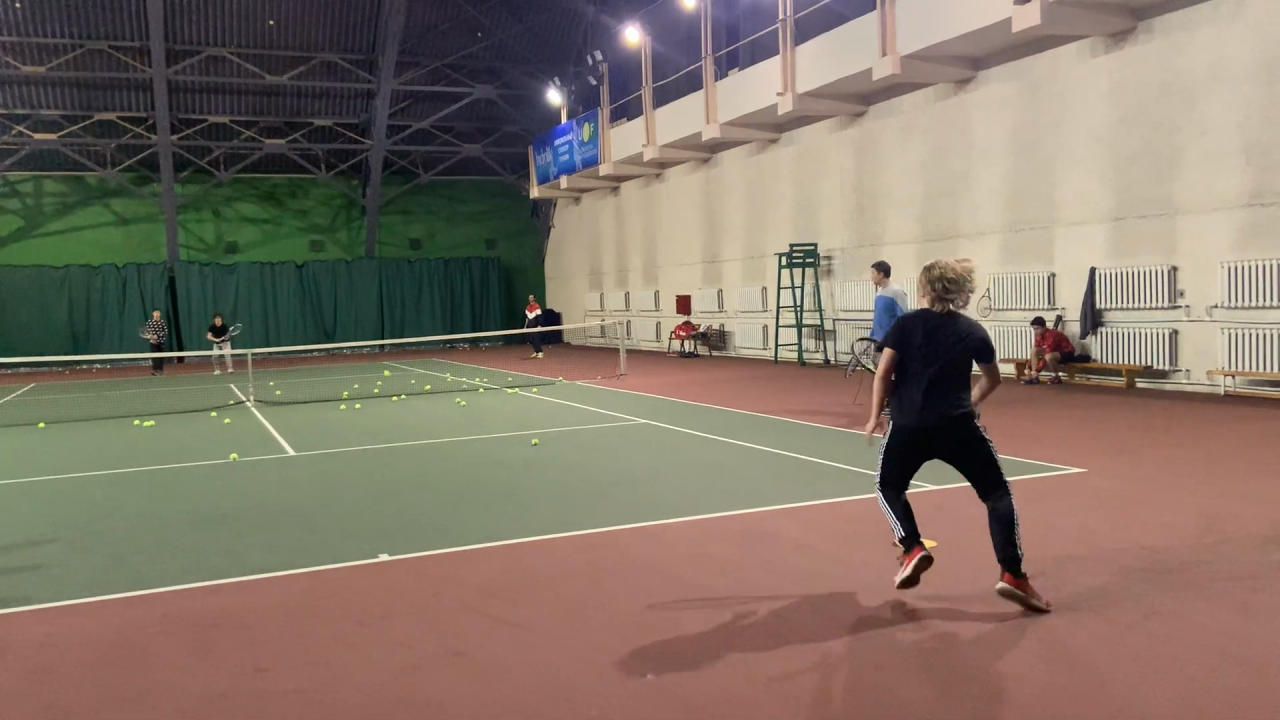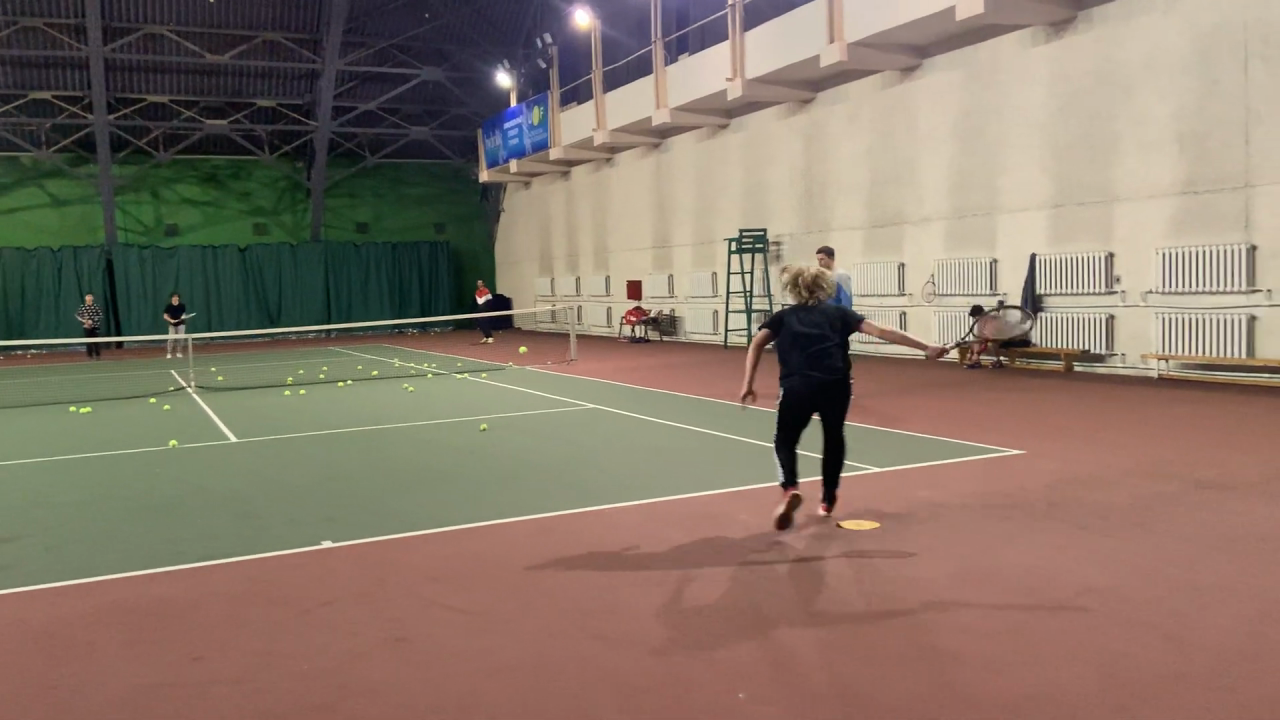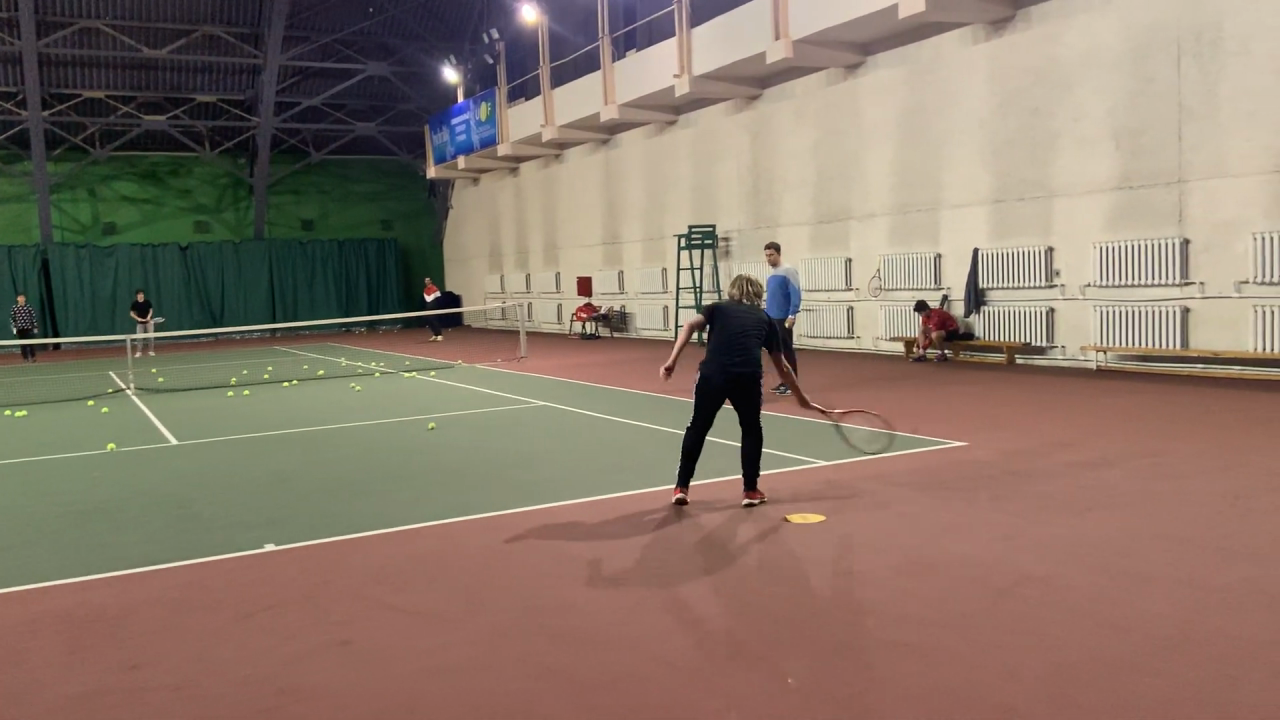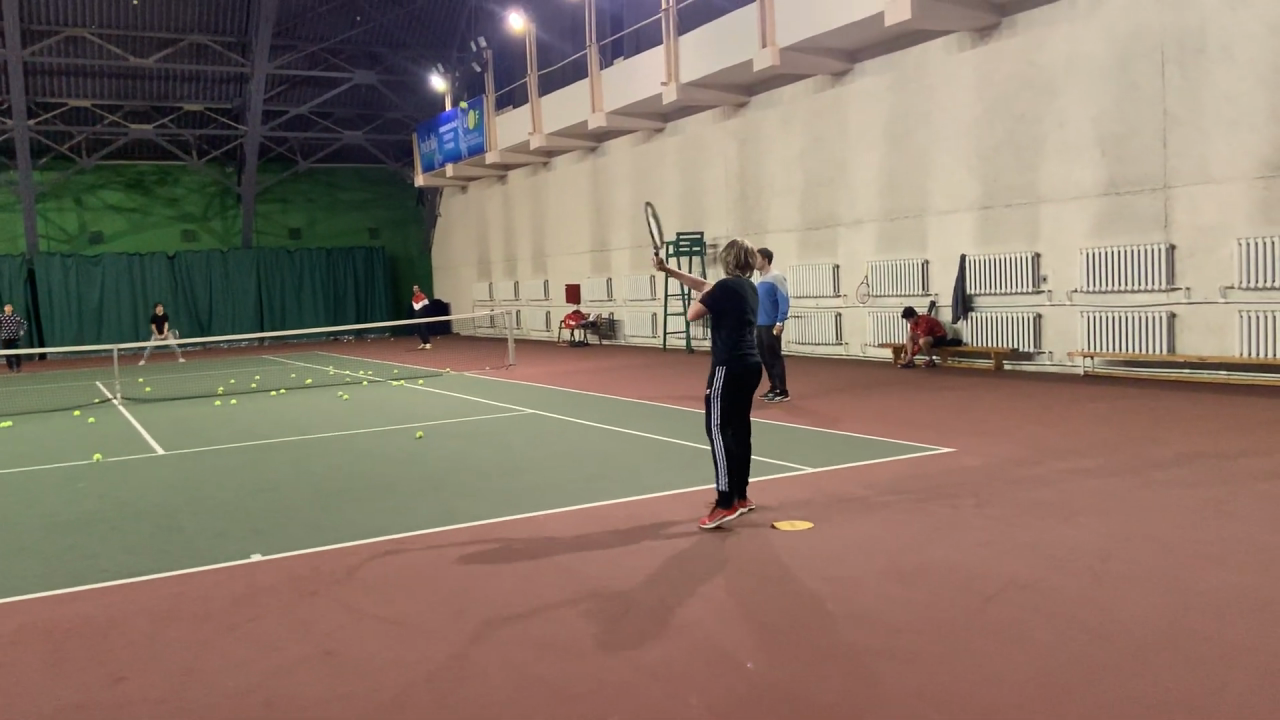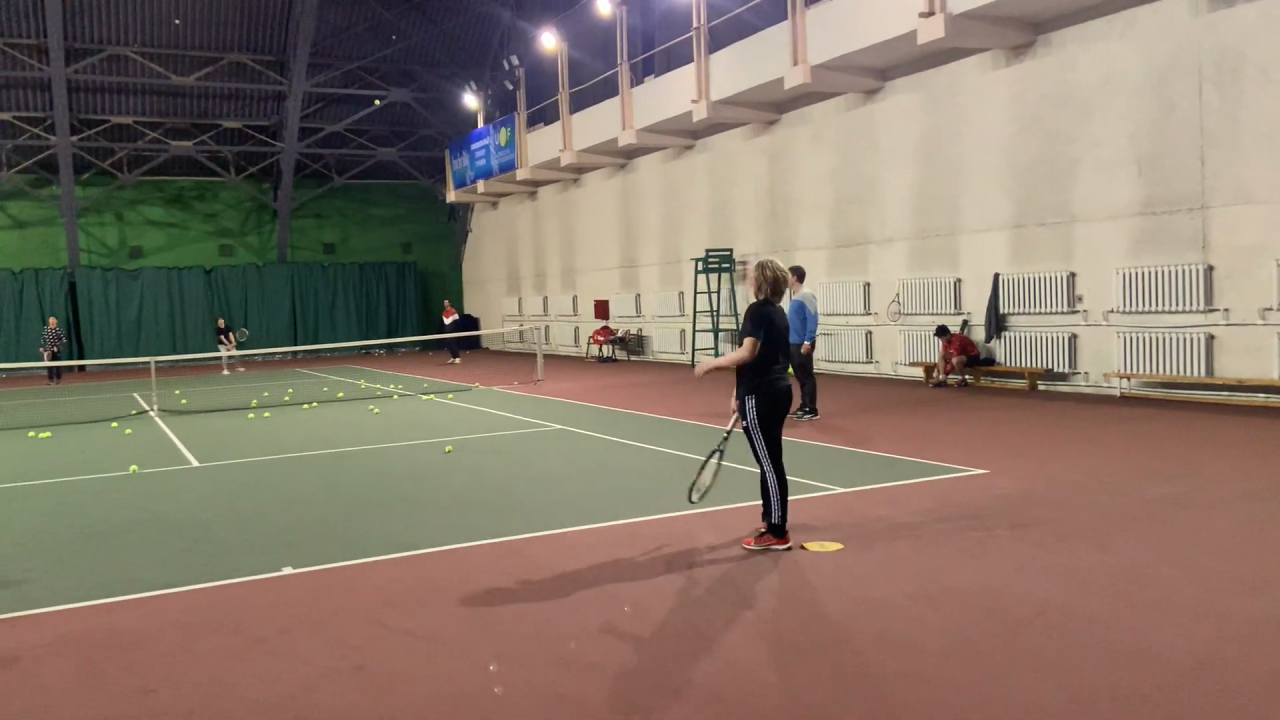
dt=0.5s
person 1, frame 1
left shoulder: (906, 323)
right shoulder: (972, 329)
left elbow: (884, 373)
right elbow: (993, 379)
left wrist: (876, 416)
left hip: (912, 425)
right hip: (959, 425)
left knee: (889, 487)
right knee: (997, 494)
left ankle: (913, 549)
right ankle: (1012, 575)
person 1, frame 2
left shoulder: (783, 317)
right shoulder: (837, 312)
left elbow: (757, 344)
right elbow: (879, 331)
left wrist: (748, 384)
right wrist: (925, 347)
left hip: (797, 388)
right hip: (836, 385)
left knee: (785, 441)
right knee: (833, 435)
left ankle: (790, 490)
right ankle: (829, 498)
person 1, frame 3
left shoulder: (720, 309)
right shoulder: (764, 319)
left elbow: (690, 326)
right elbow: (780, 364)
left wrist: (671, 361)
right wrist: (800, 395)
left hip: (712, 376)
right hip: (747, 378)
left knee: (697, 428)
right knee: (752, 429)
left ankle: (681, 487)
right ankle: (750, 490)
person 1, frame 4
left shoulder: (726, 286)
right shoulder: (749, 288)
left elbow: (693, 315)
right elbow: (706, 286)
left wrist: (700, 299)
right wrist: (668, 269)
left hip: (729, 367)
right hip: (750, 366)
left knee: (718, 433)
right knee: (740, 431)
left ankle: (725, 503)
right ankle: (739, 496)
person 1, frame 5
left shoulder: (757, 310)
right shoulder: (778, 312)
left elbow: (748, 353)
left wrist: (711, 364)
right wrist: (739, 394)
left hip: (760, 395)
right hip: (779, 391)
left knee: (768, 461)
right knee: (771, 458)
left ankle: (777, 533)
right ankle: (770, 518)
